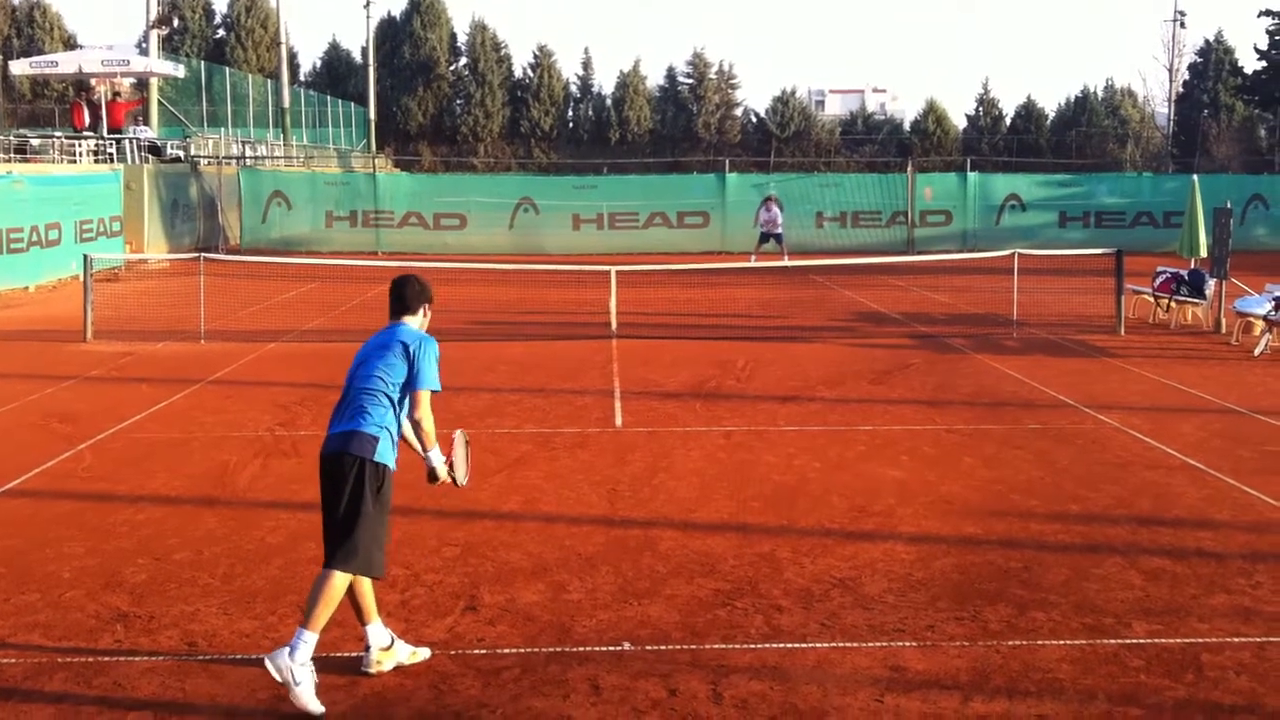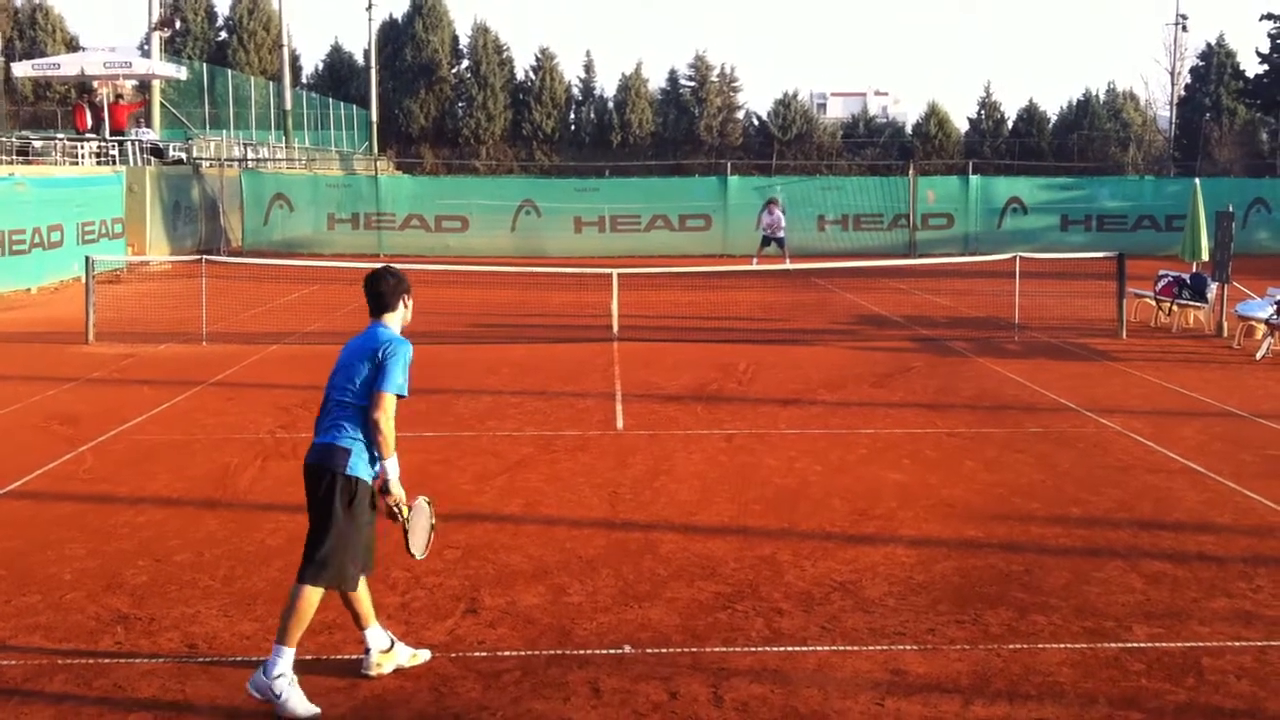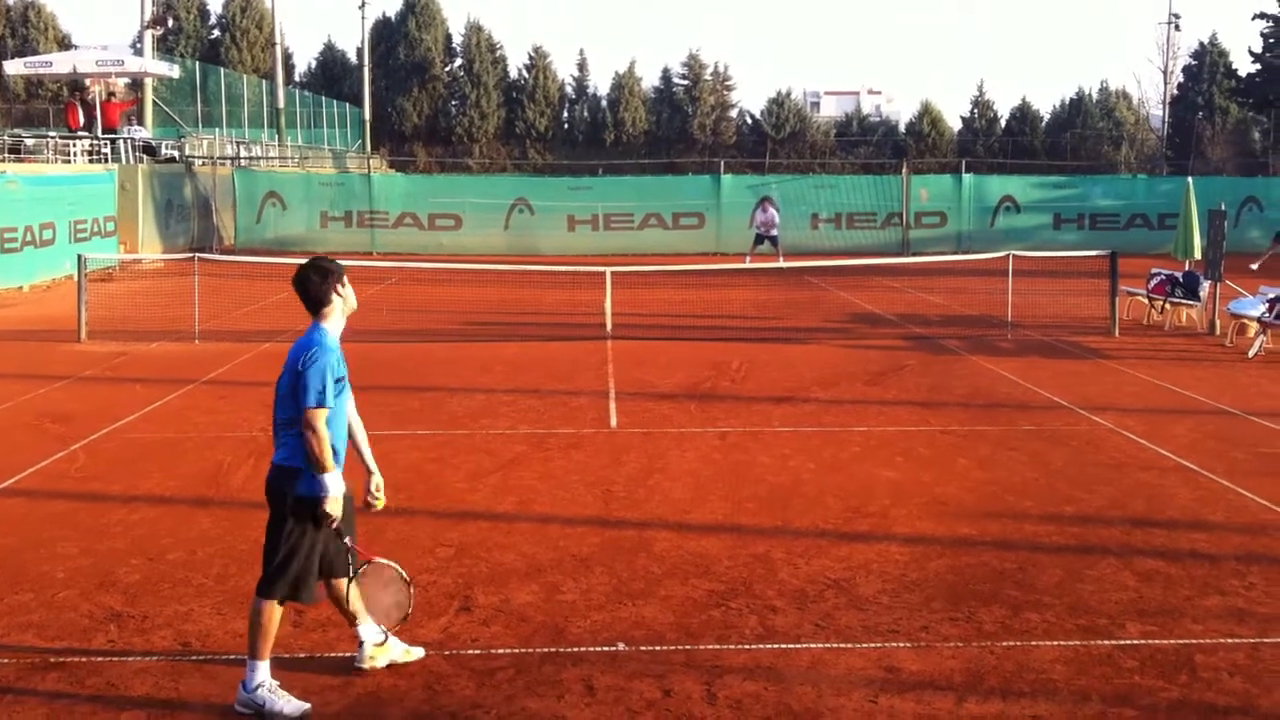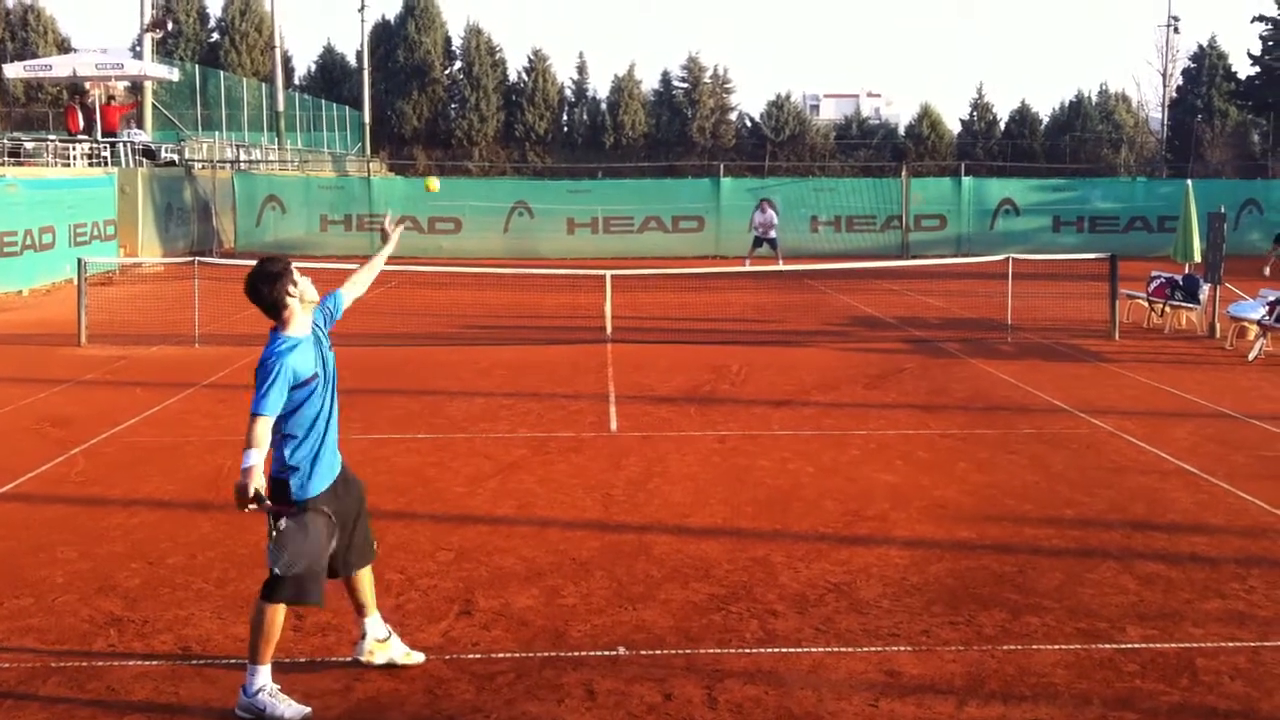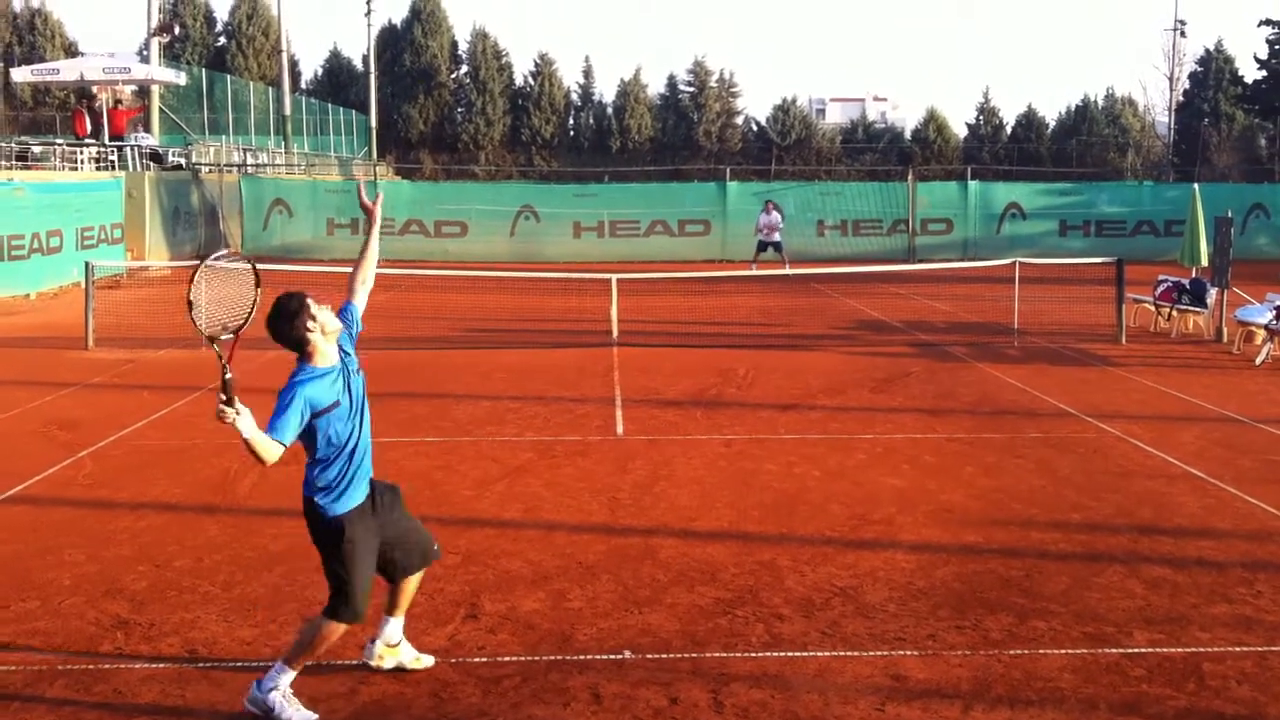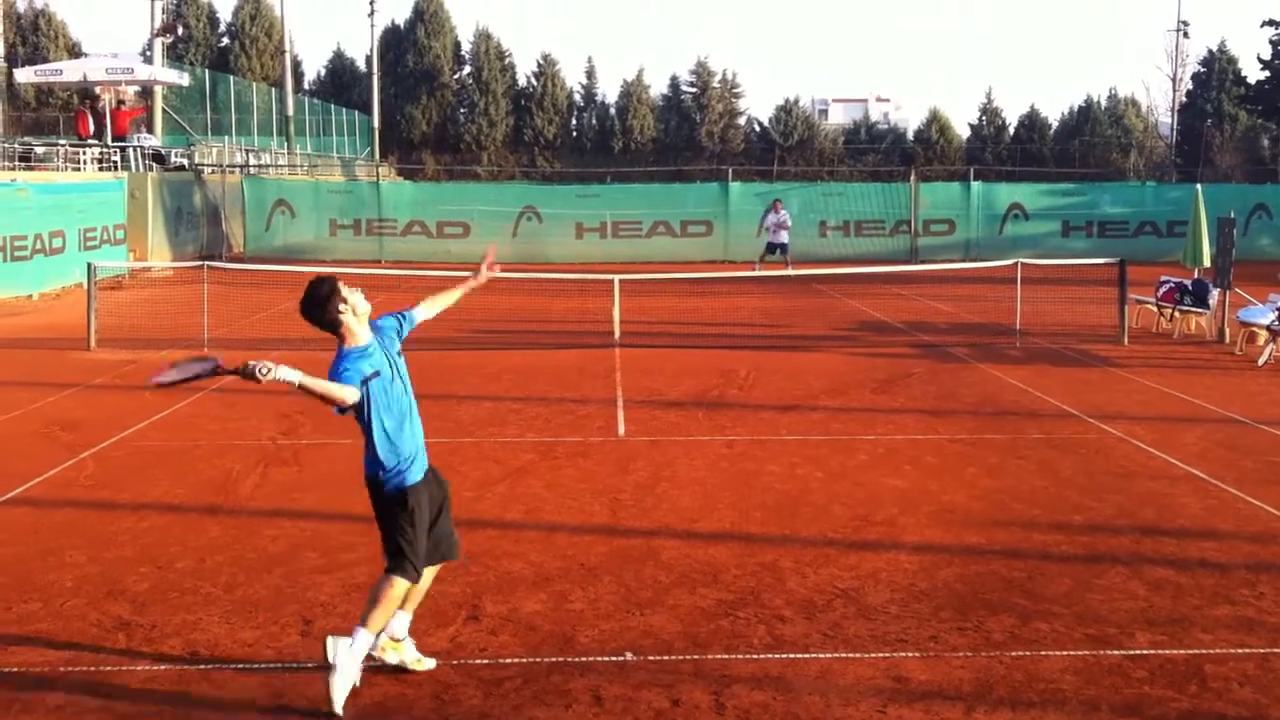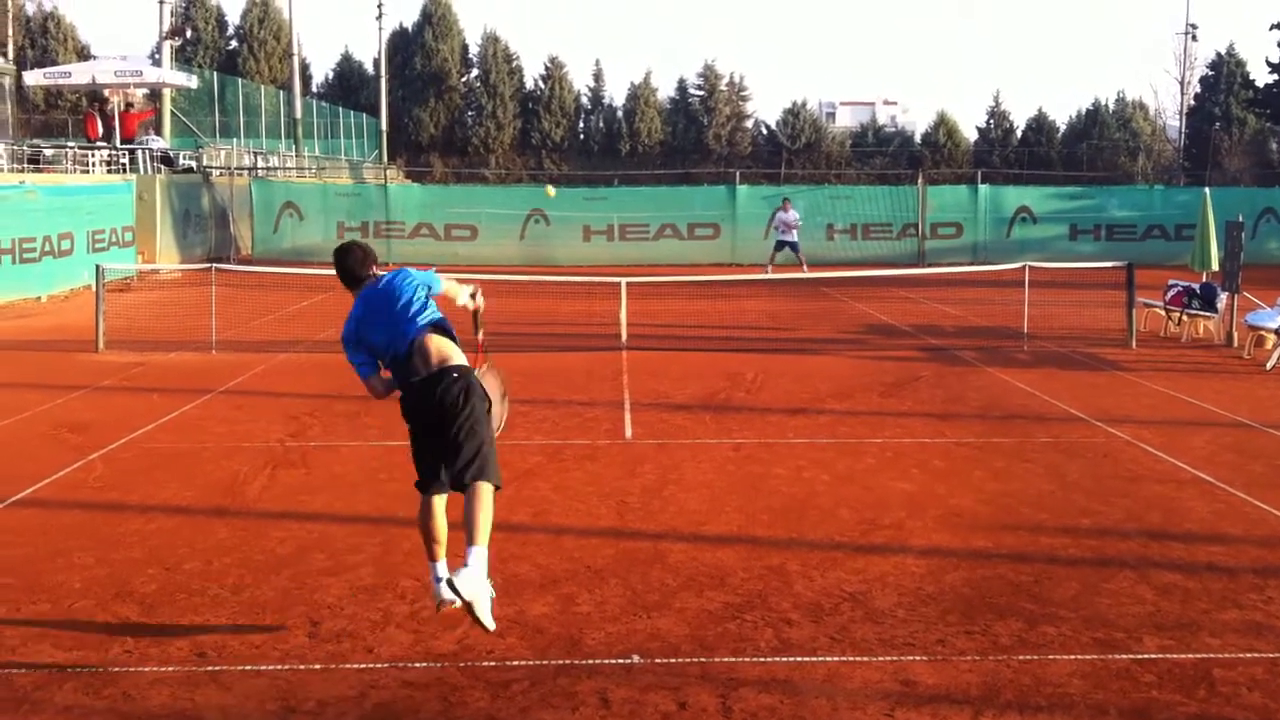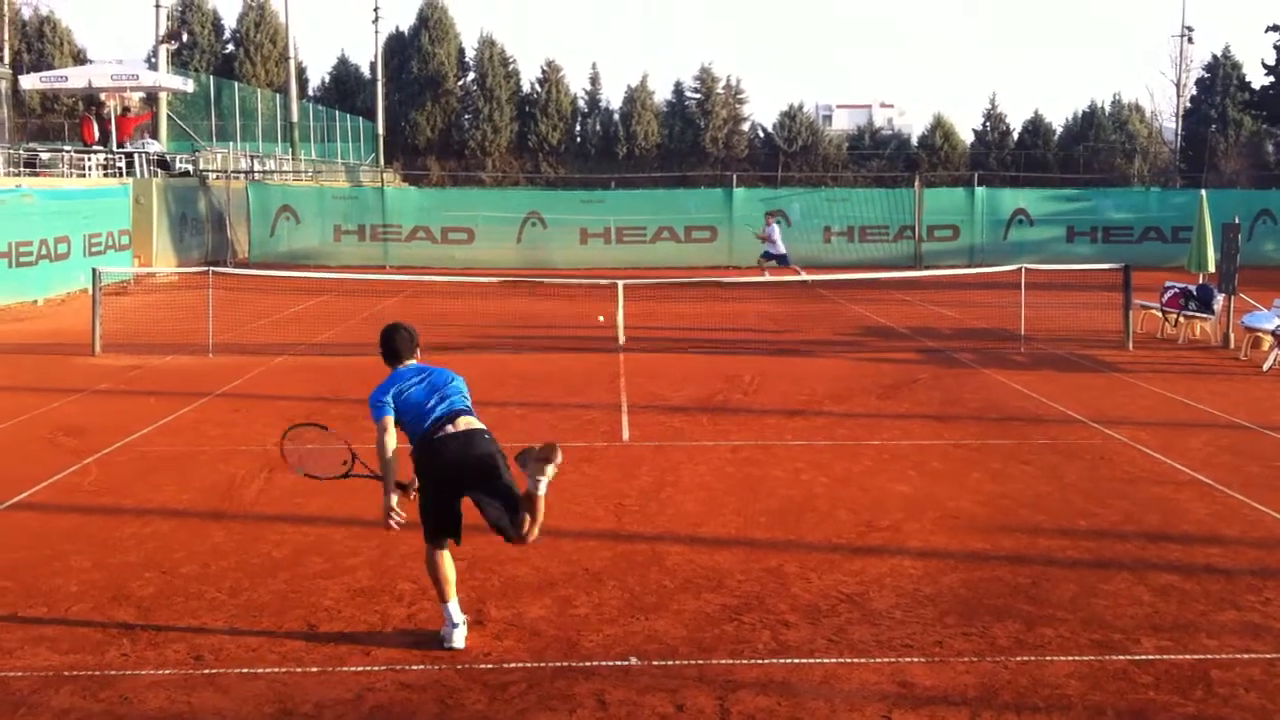
dt=0.3s
person 1, frame 1
left shoulder: (373, 344)
right shoulder: (421, 343)
right elbow: (419, 413)
left wrist: (421, 453)
right wrist: (437, 461)
left hip: (338, 450)
right hip: (367, 455)
left knee: (354, 555)
right knee: (347, 559)
left ankle: (381, 645)
right ankle: (296, 657)
person 1, frame 2
left shoulder: (357, 345)
right shoulder: (396, 346)
right elbow: (381, 416)
left wrist: (381, 474)
right wrist: (392, 474)
left hip: (326, 460)
right hip: (346, 465)
left knee: (349, 564)
right knee: (322, 569)
left ankle: (380, 649)
right ankle: (275, 672)
person 1, frame 3
left shoulder: (326, 346)
right shoulder: (320, 350)
left elbow: (348, 412)
right elbow: (314, 425)
left wrist: (372, 468)
right wrist: (331, 486)
left hip: (326, 483)
right hip: (301, 483)
left knee: (338, 565)
right knee: (280, 582)
left ankle: (374, 644)
person 1, frame 4
left shoulder: (316, 322)
right shoulder: (280, 359)
left elbow: (352, 287)
right elbow: (260, 422)
left wrist: (387, 246)
right wrist: (252, 468)
left hip: (332, 474)
right hip: (301, 487)
left knee: (356, 553)
right knee: (283, 585)
left ankle: (375, 638)
person 1, frame 5
left shoulder: (343, 344)
right shoulder: (302, 391)
left elbow: (362, 283)
right elbow: (269, 450)
left wrist: (374, 225)
right wrist: (243, 423)
left hip: (369, 494)
right hip: (337, 510)
left knee: (416, 557)
right knee: (347, 609)
left ankle: (388, 644)
person 1, frame 6
left shoulder: (382, 328)
right shoulder: (349, 362)
left elbow: (421, 310)
right elbow: (345, 395)
left wrist: (470, 283)
right wrist: (288, 375)
left hip: (418, 471)
right hip: (398, 479)
left knee: (435, 553)
right knee: (405, 565)
left ankle: (393, 638)
right ankle: (353, 650)
person 1, frame 7
left shoulder: (354, 324)
right shoulder: (403, 279)
left elbow: (379, 386)
right elbow: (447, 287)
right wrist: (469, 295)
left hip: (417, 398)
right hip: (454, 382)
left knee: (432, 491)
right knee: (480, 483)
left ankle: (440, 581)
right ankle: (474, 574)
person 1, frame 8
left shoulder: (384, 391)
right shoulder: (447, 376)
left elbow: (387, 435)
left wrist: (390, 495)
left hip: (436, 454)
right hip: (477, 441)
left knee: (438, 544)
right knee: (523, 531)
left ankle: (454, 624)
right ankle: (536, 475)
